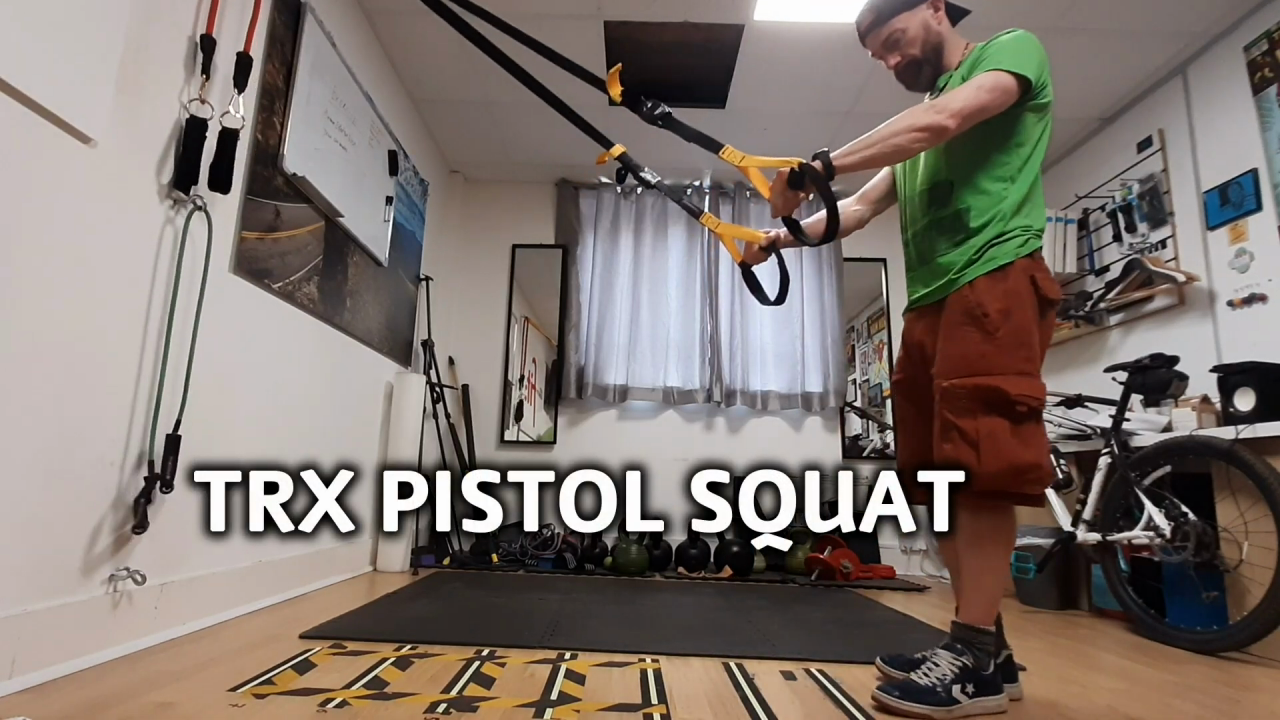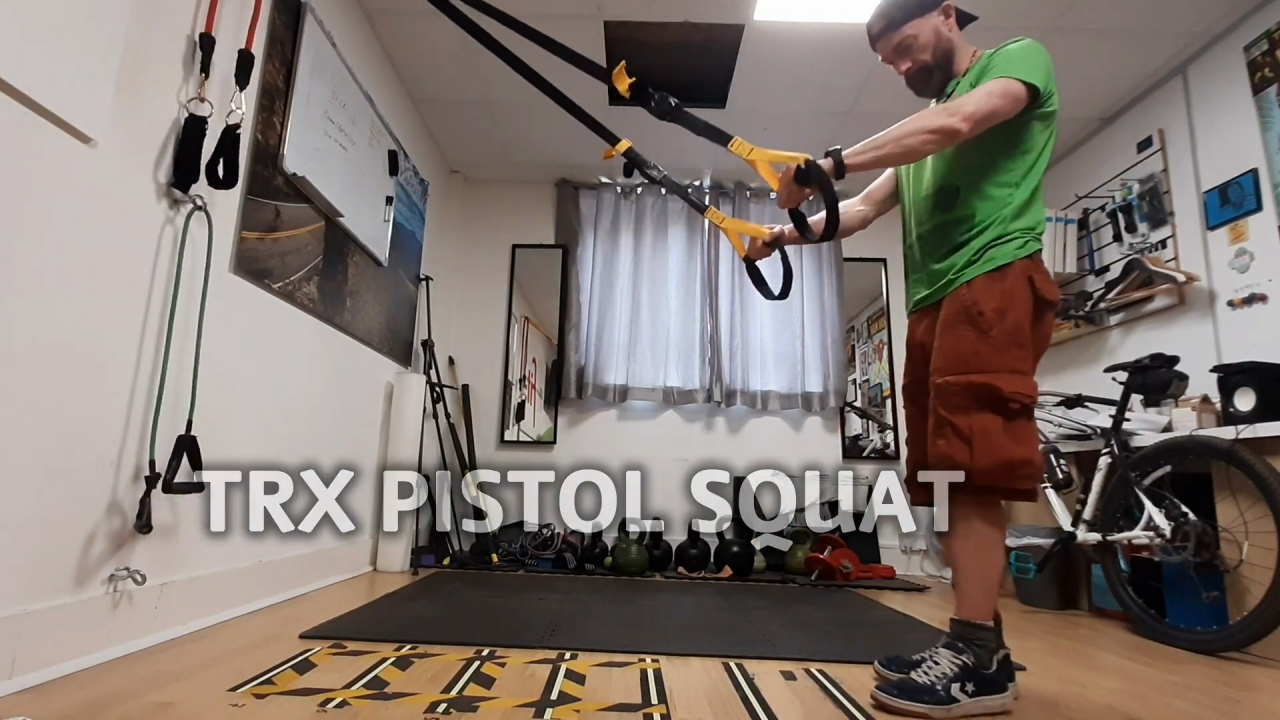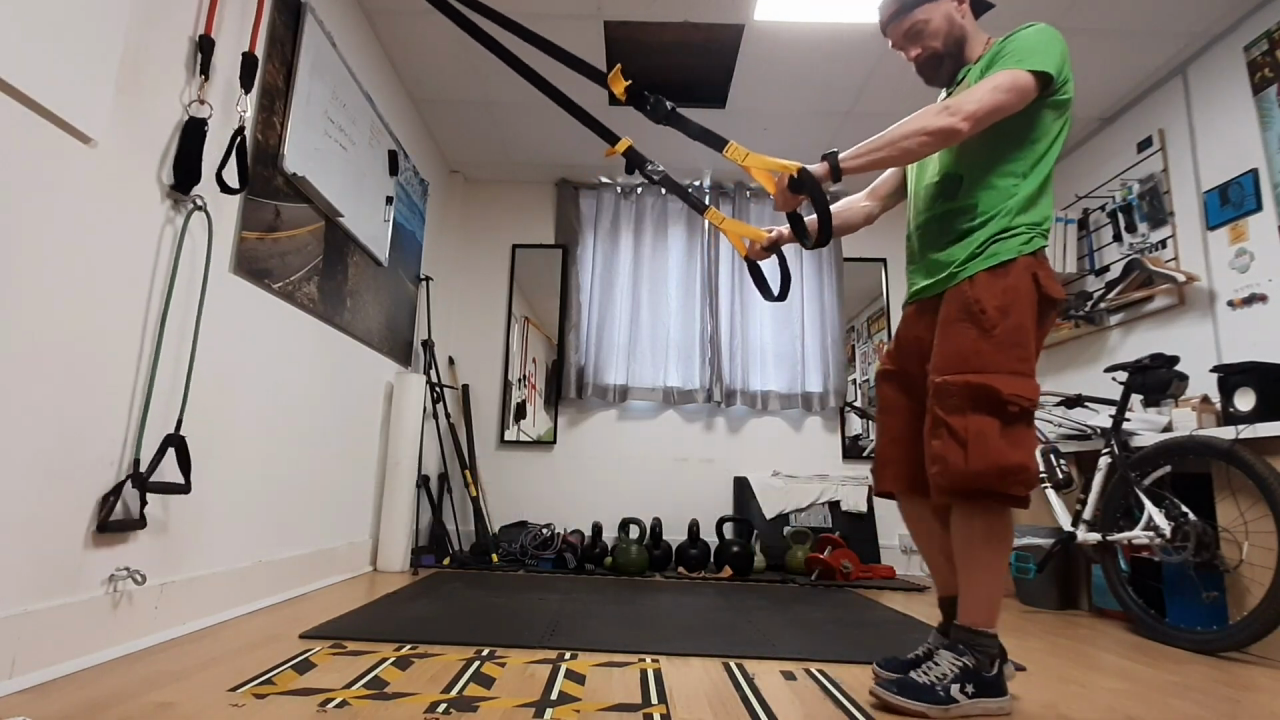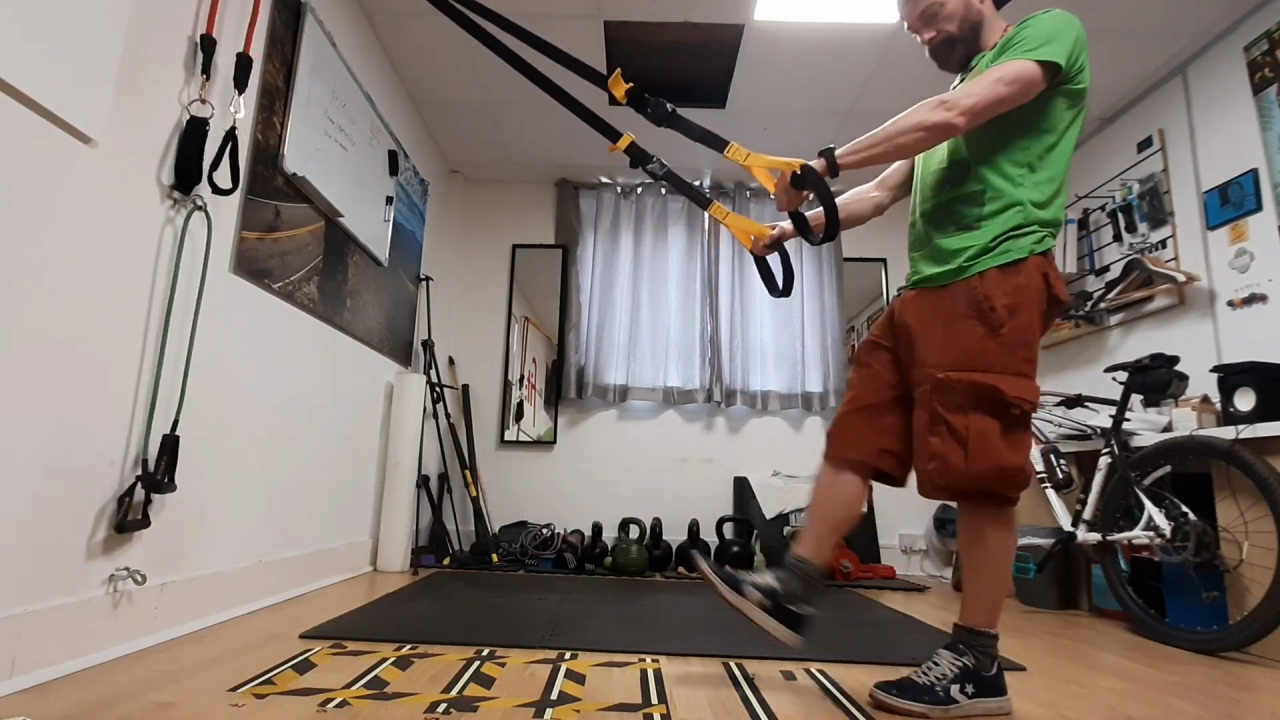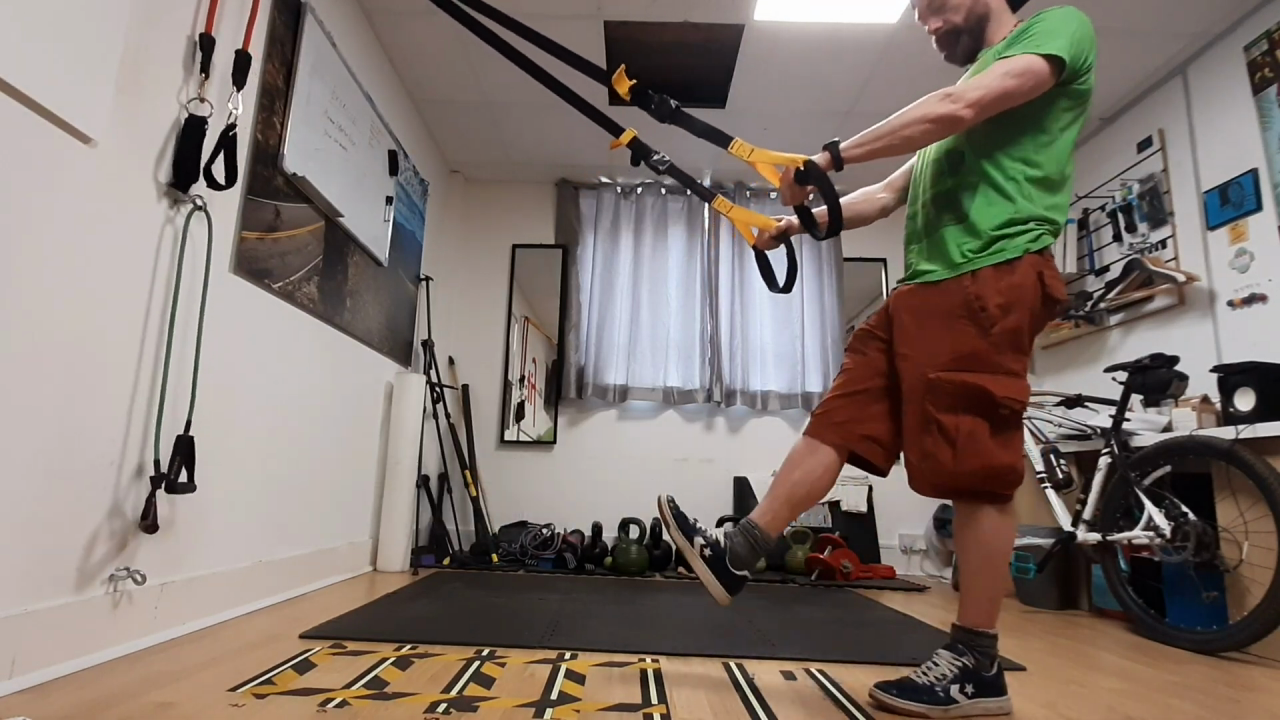
dt=0.5s
person 1, frame 1
right shoulder: (918, 126)
left elbow: (940, 120)
right elbow: (859, 209)
left wrist: (819, 165)
right wrist: (783, 237)
left hip: (993, 283)
right hip: (929, 302)
left knee: (981, 466)
right knee: (940, 474)
left ankle: (975, 657)
right ankle: (983, 645)
person 1, frame 2
left shoulder: (1019, 59)
right shoulder: (923, 128)
left elbow: (955, 123)
right elbow: (863, 209)
left wrist: (830, 163)
right wrist: (791, 232)
left hip: (995, 285)
right hip: (933, 304)
left knee: (973, 466)
right knee: (945, 474)
left ankle: (975, 660)
right ankle: (978, 644)
person 1, frame 3
right shoulder: (936, 115)
left elbow: (954, 123)
right elbow: (871, 204)
left wrist: (829, 166)
right wrist: (791, 233)
left hip: (996, 282)
right hip: (929, 299)
left knee: (973, 470)
right knee: (914, 474)
right ankle: (961, 633)
person 1, frame 4
right shoulder: (957, 92)
left elbow: (953, 114)
right elbow: (882, 192)
left wrist: (826, 162)
right wrist: (798, 226)
left hip: (994, 286)
right hip: (923, 295)
left knee: (980, 473)
right knee: (853, 442)
right ankle: (789, 592)
person 1, frame 5
right shoulder: (967, 88)
left elbow: (956, 109)
right elbow: (891, 193)
left wrist: (829, 156)
right wrist: (800, 222)
left hip: (990, 283)
right hip: (922, 289)
left knee: (976, 470)
right knee: (835, 423)
right ankle: (734, 554)
